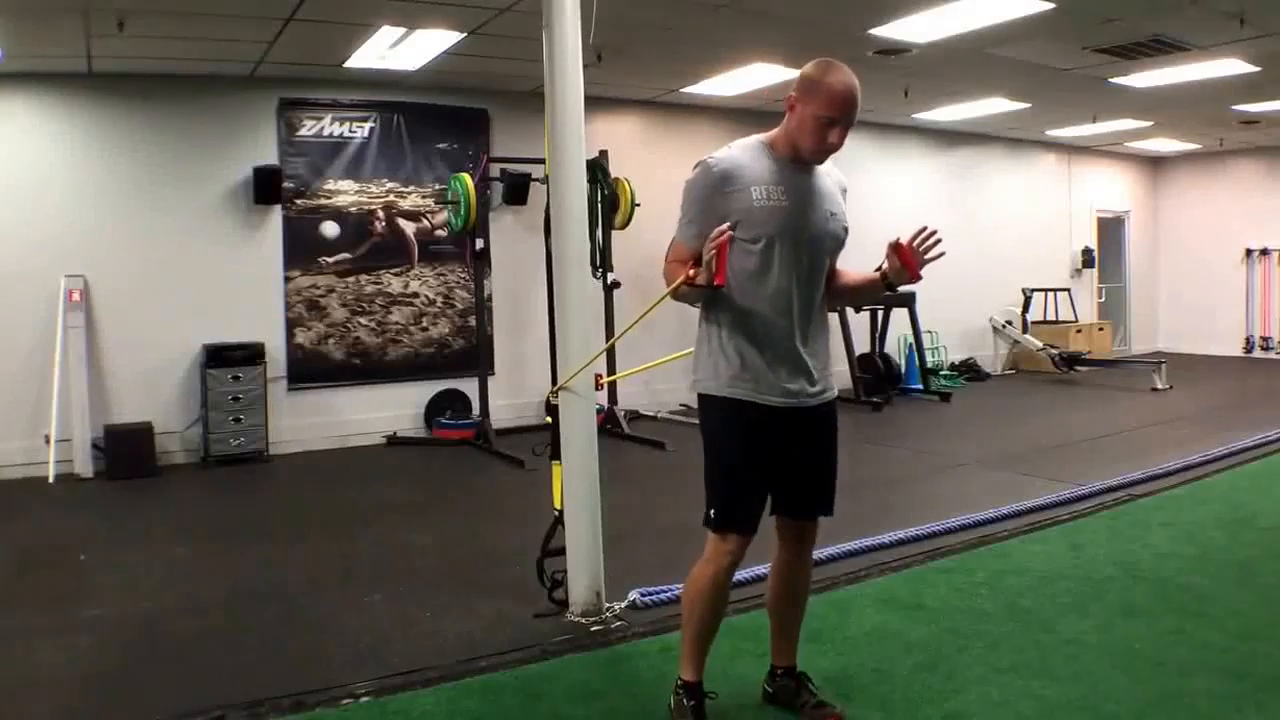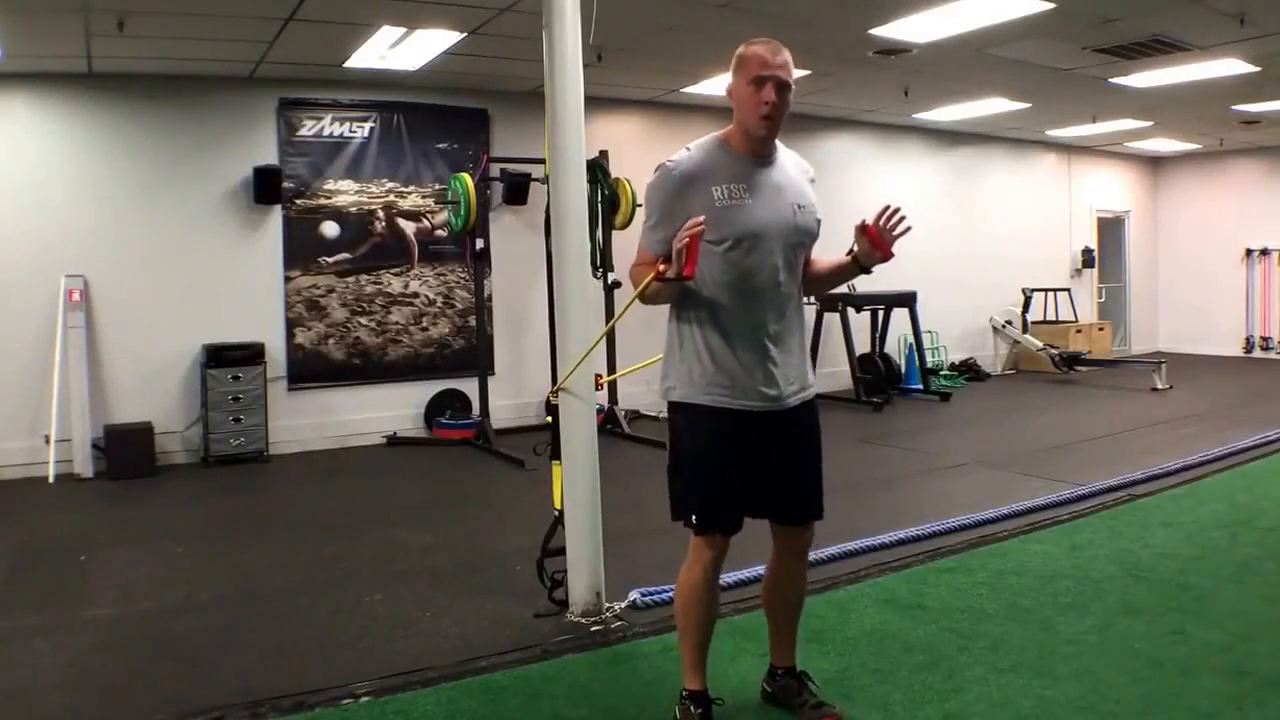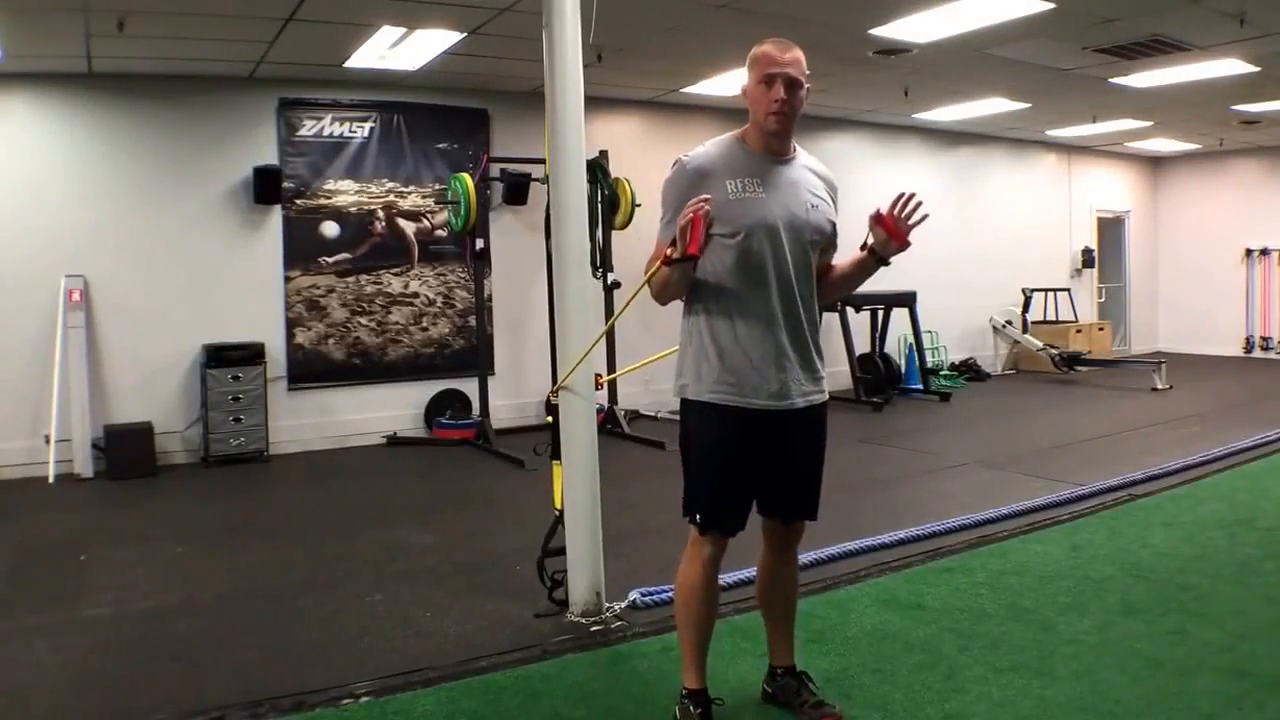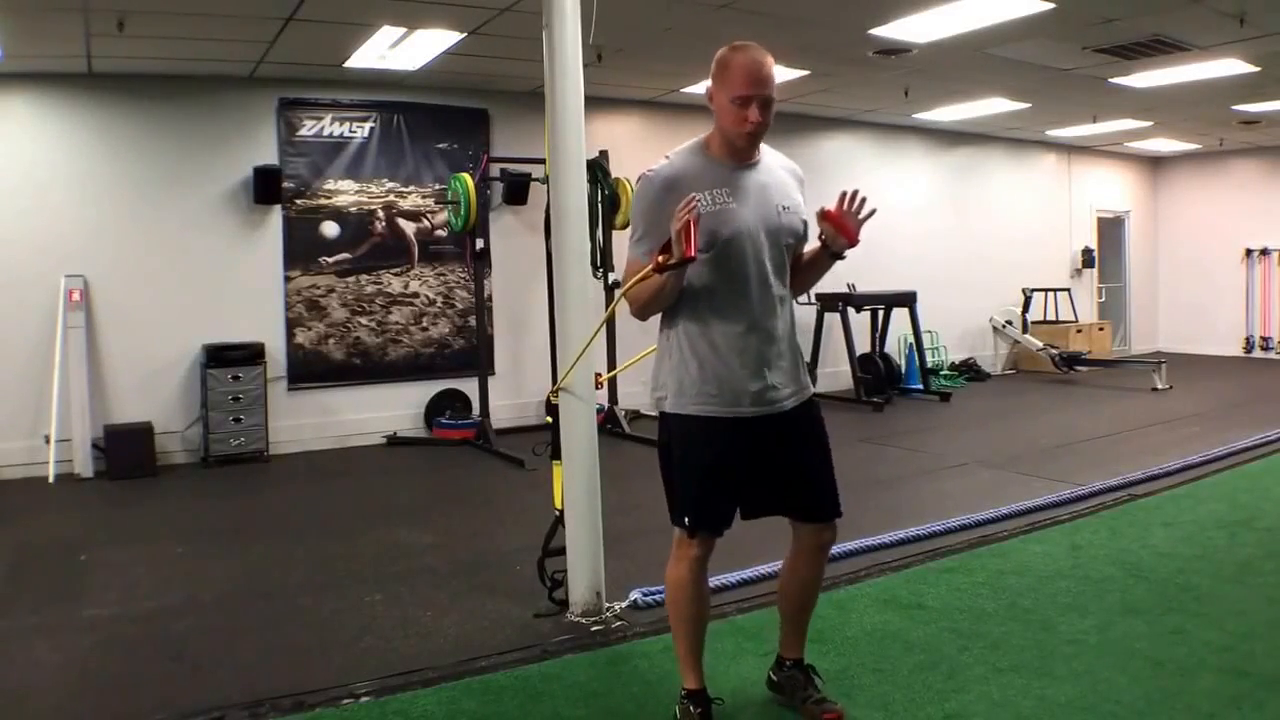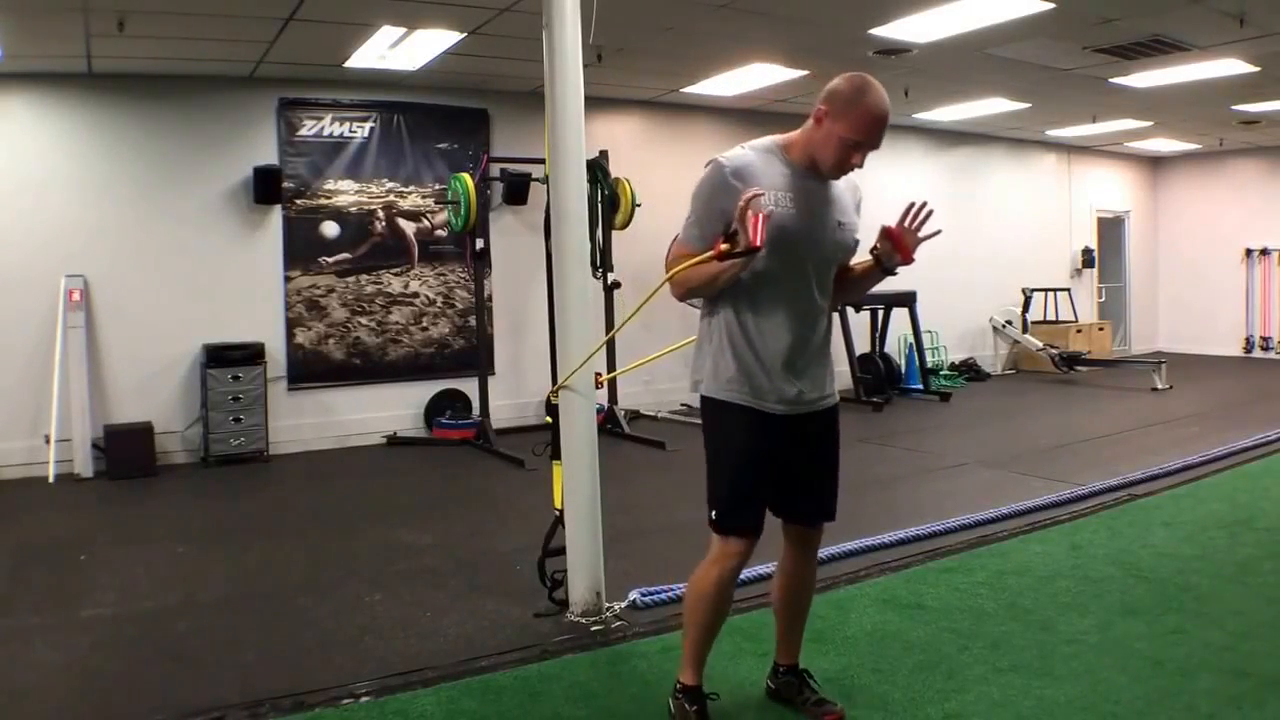
dt=0.7s
person 1, frame 1
left shoulder: (833, 187)
right shoulder: (723, 172)
right elbow: (674, 271)
left wrist: (886, 277)
right wrist: (702, 278)
left hip: (811, 391)
right hip: (737, 390)
left knee: (799, 536)
right knee: (729, 542)
person 1, frame 2
left shoulder: (800, 175)
right shoulder: (684, 173)
right elbow: (644, 282)
left wrist: (858, 261)
right wrist: (675, 271)
left hip: (790, 393)
right hip: (711, 396)
left knee: (795, 537)
right knee: (710, 543)
person 1, frame 3
left shoulder: (820, 180)
right shoulder: (699, 169)
right elbow: (661, 288)
left wrist: (875, 253)
right wrist: (679, 256)
left hip: (800, 393)
right hip: (720, 394)
left knee: (785, 535)
right knee: (709, 539)
person 1, frame 4
left shoulder: (787, 175)
right shoulder: (667, 181)
right elbow: (639, 303)
left wrist: (832, 248)
right wrist: (674, 260)
left hip: (787, 393)
right hip: (701, 402)
left knee: (817, 529)
right knee: (695, 544)
left ankle: (791, 665)
person 1, frame 5
left shoulder: (846, 195)
right shoulder: (734, 172)
right elbow: (682, 283)
left wrist: (885, 261)
right wrist: (741, 252)
left hip: (812, 395)
right hip: (738, 393)
left knee: (805, 537)
right knee: (732, 545)
